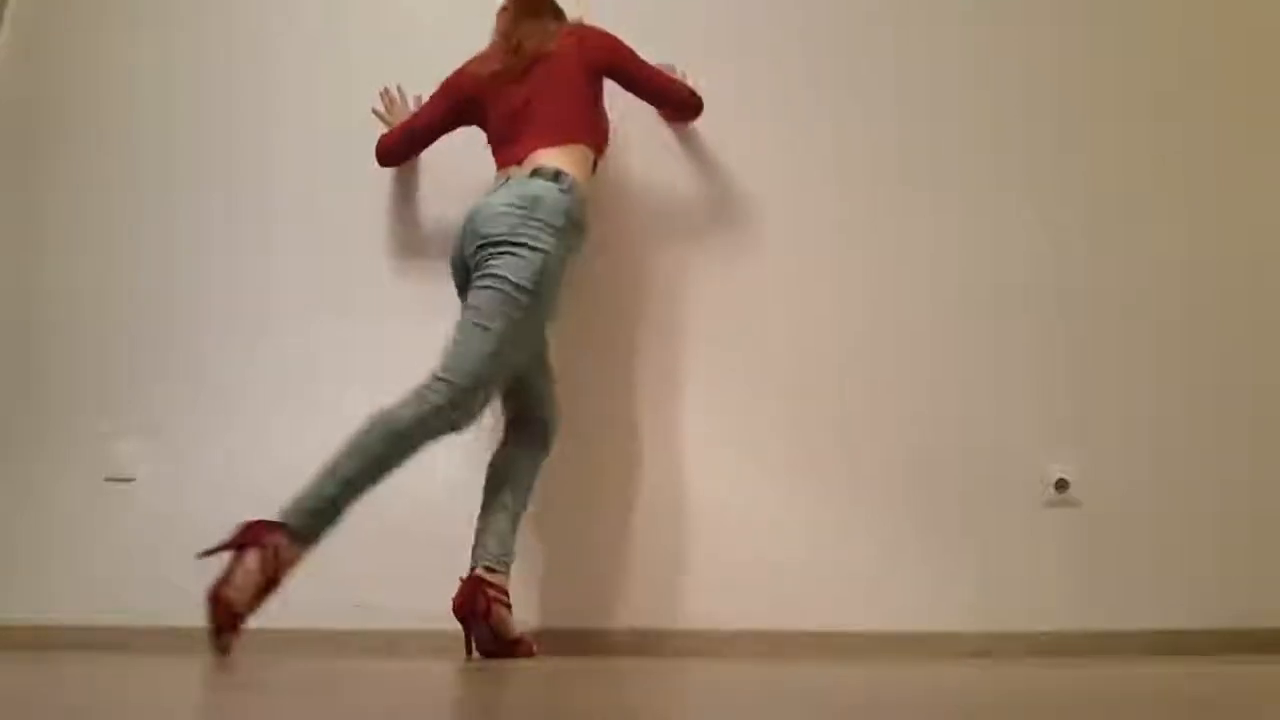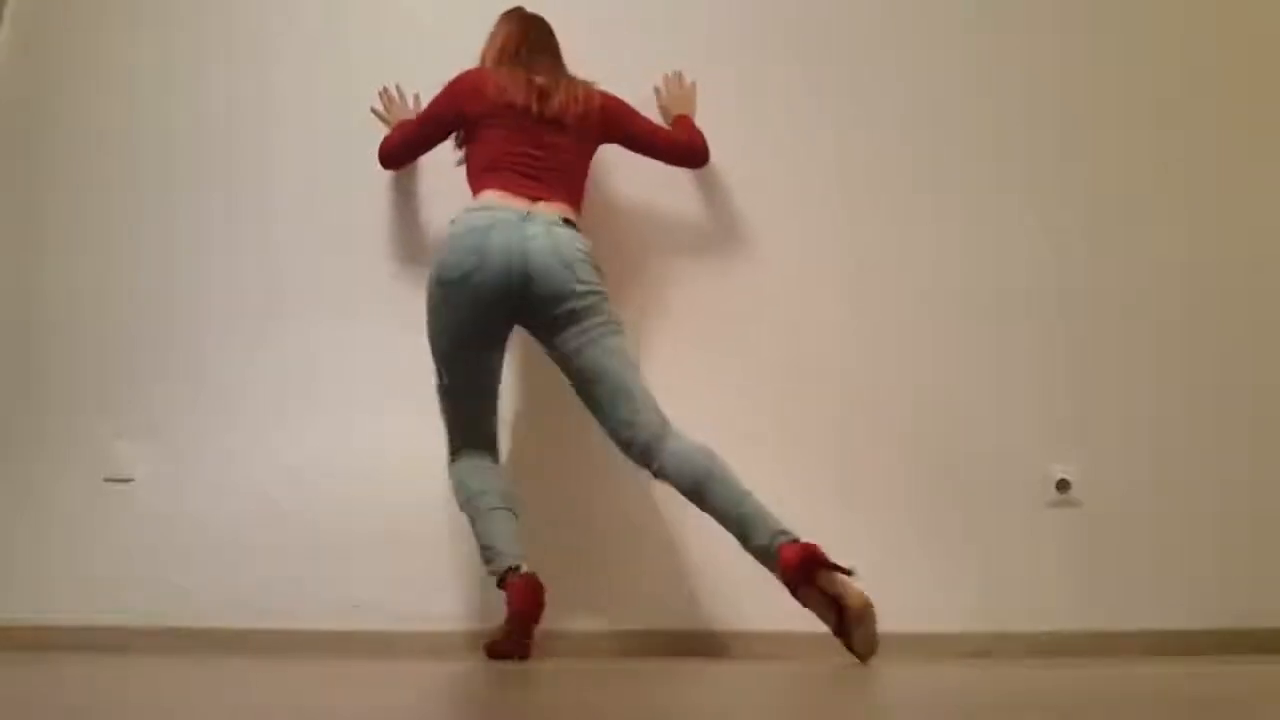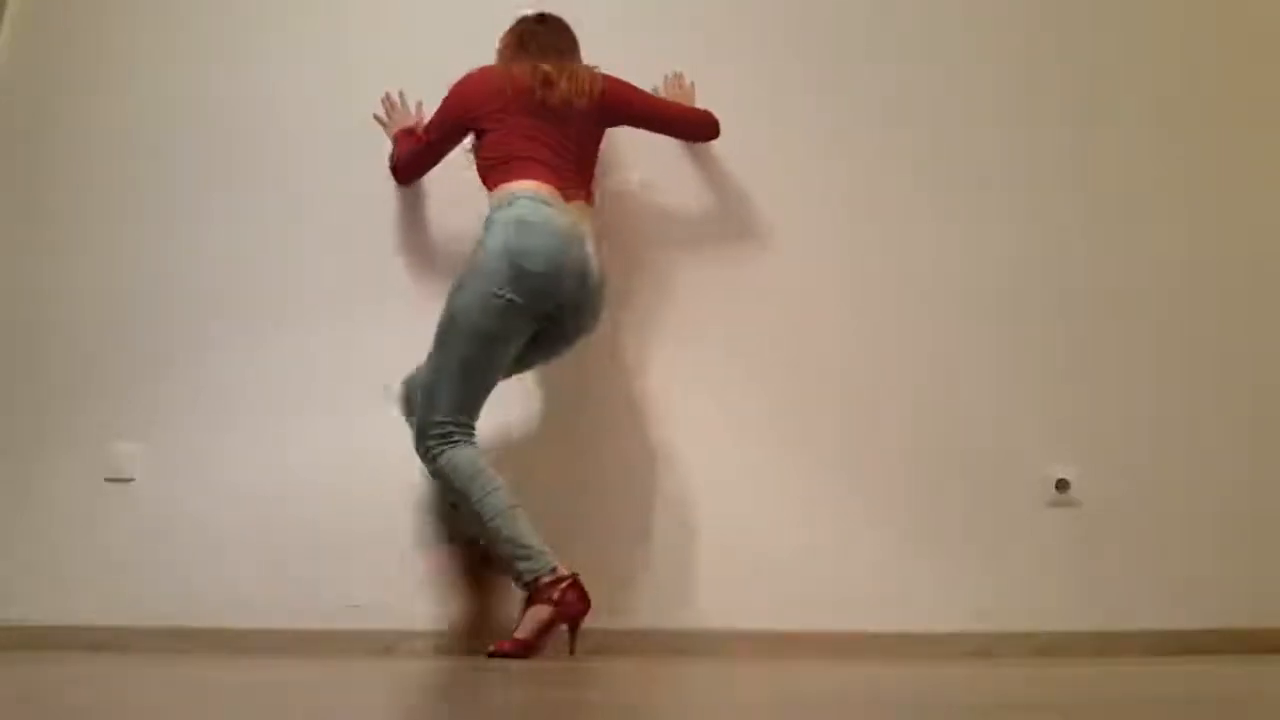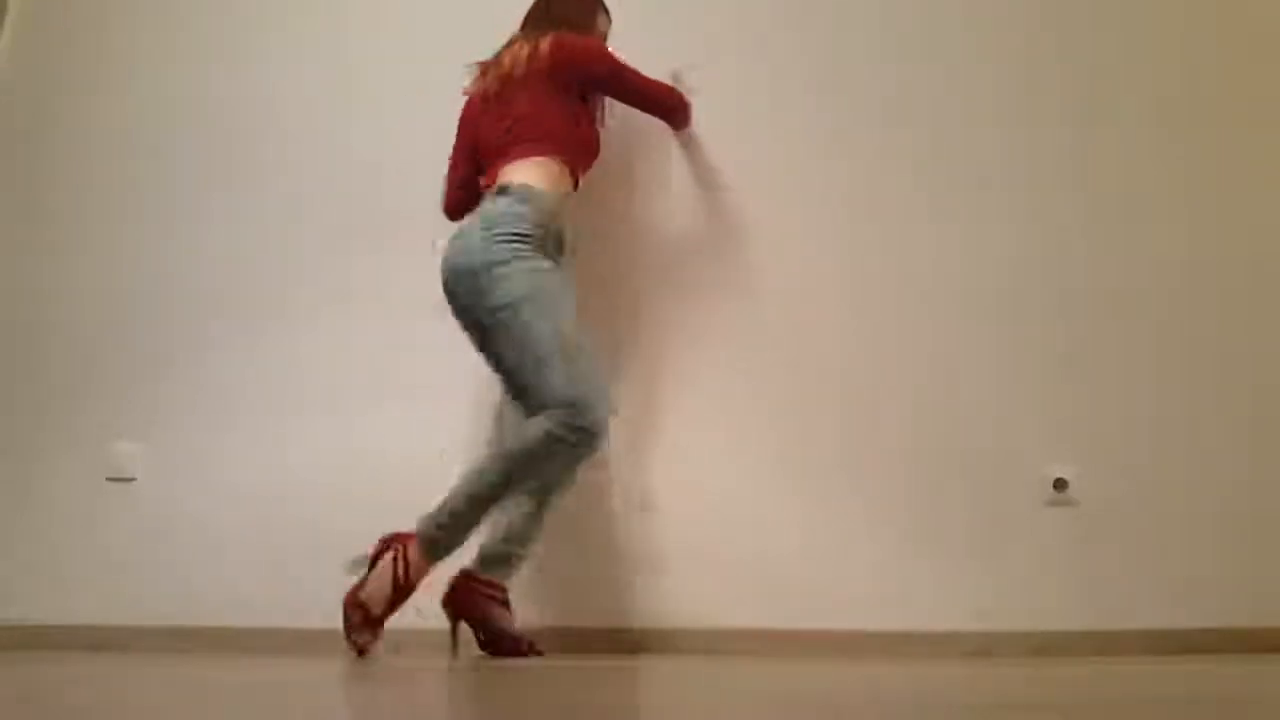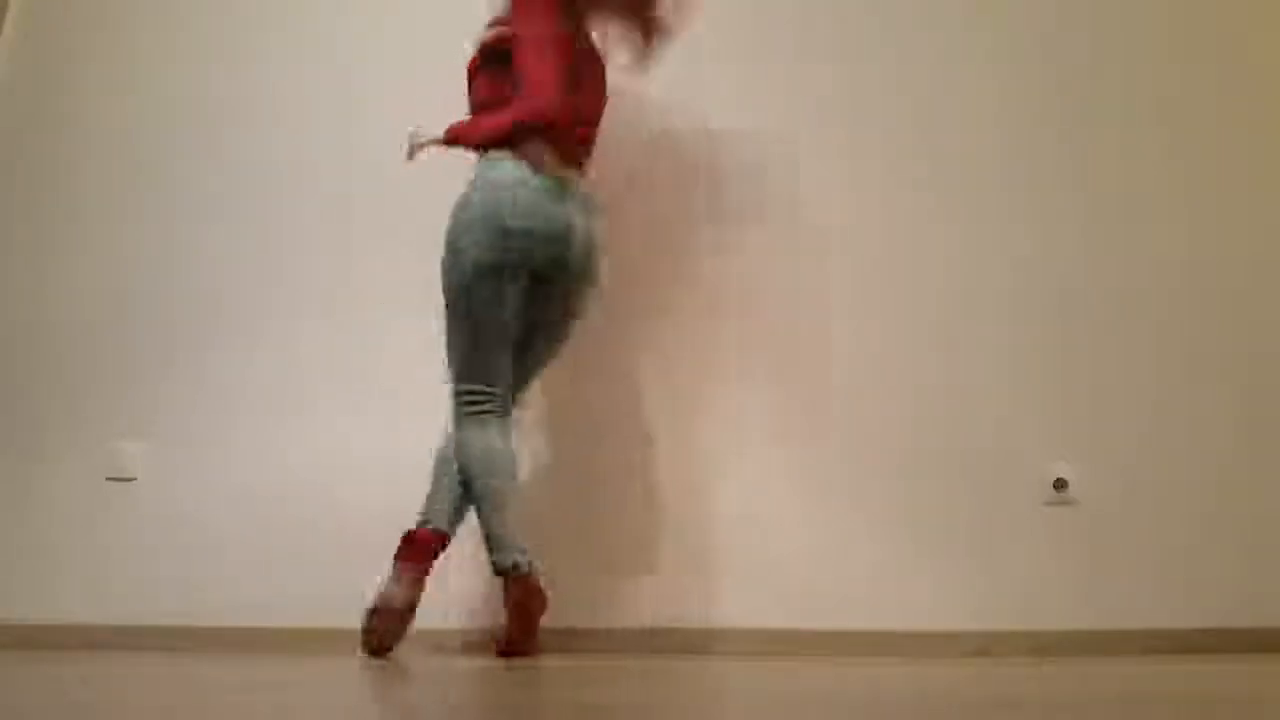
dt=0.7s
person 1, frame 1
left shoulder: (481, 69)
left elbow: (390, 150)
right elbow: (685, 104)
left wrist: (406, 121)
right wrist: (667, 103)
left hip: (493, 220)
right hip: (538, 218)
left knee: (533, 422)
right knee: (447, 397)
left ankle: (486, 583)
right ankle: (278, 543)
person 1, frame 2
left shoulder: (472, 87)
right shoulder: (590, 104)
left elbow: (392, 154)
right elbow: (692, 152)
left wrist: (401, 122)
right wrist: (680, 112)
left hip: (472, 246)
right hip: (559, 254)
left knee: (470, 445)
right knee: (651, 436)
left ankle: (515, 578)
right ankle: (797, 562)
person 1, frame 3
left shoulder: (482, 83)
right shoulder: (595, 89)
left elbow: (405, 168)
right elbow: (705, 126)
left wrist: (404, 130)
right wrist: (676, 102)
left hip: (522, 238)
right hip: (582, 266)
left knee: (444, 431)
right knee: (425, 394)
left ankle: (550, 583)
right ankle: (485, 548)
person 1, frame 4
left shoulder: (487, 86)
left elbow: (456, 202)
right elbow: (673, 107)
right wrist: (674, 99)
left hip: (476, 243)
right hip: (508, 241)
left knee: (562, 419)
right knee: (574, 415)
left ankle: (483, 579)
right ankle: (419, 549)
person 1, frame 5
right shoulder: (587, 55)
left elbow: (542, 111)
left wrist: (453, 134)
left hip: (508, 200)
right hip: (569, 223)
left knee: (480, 404)
right knee: (484, 405)
left ankle: (515, 572)
right ankle: (430, 536)
